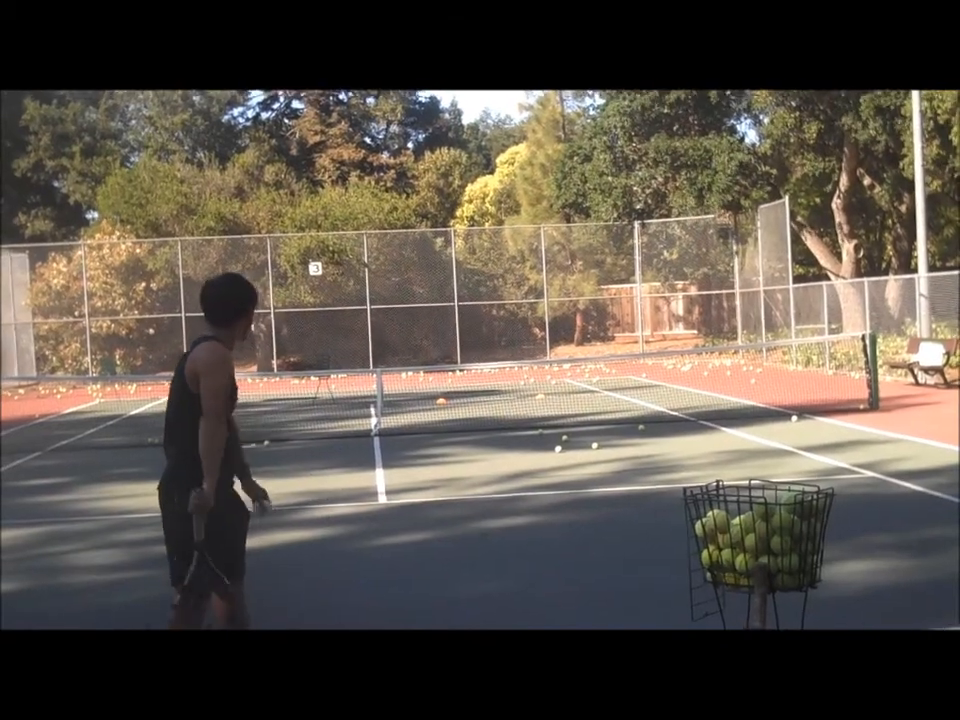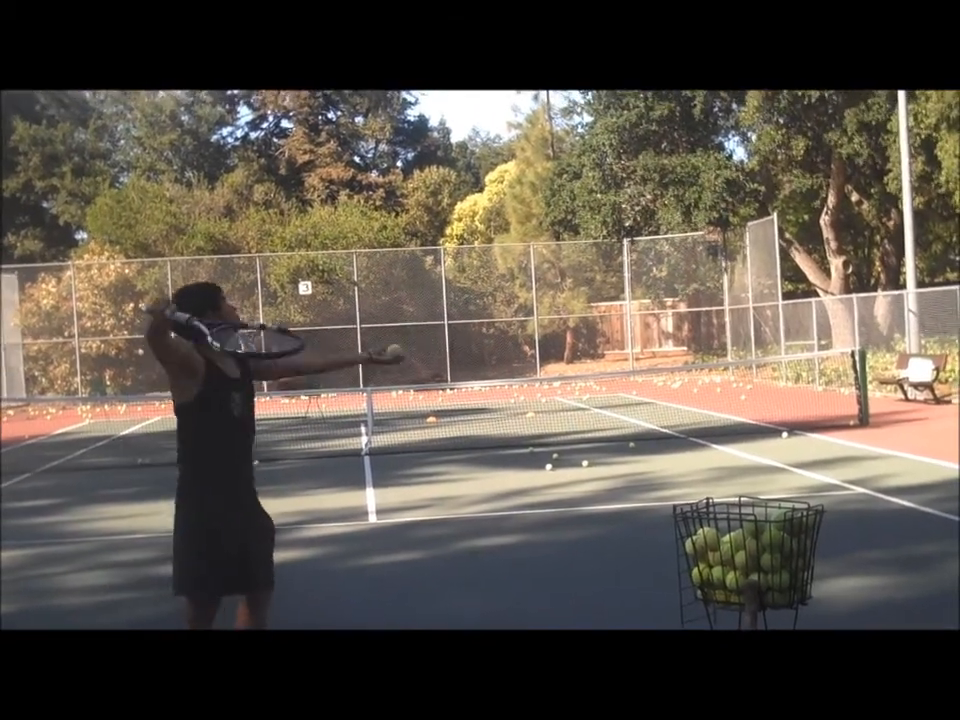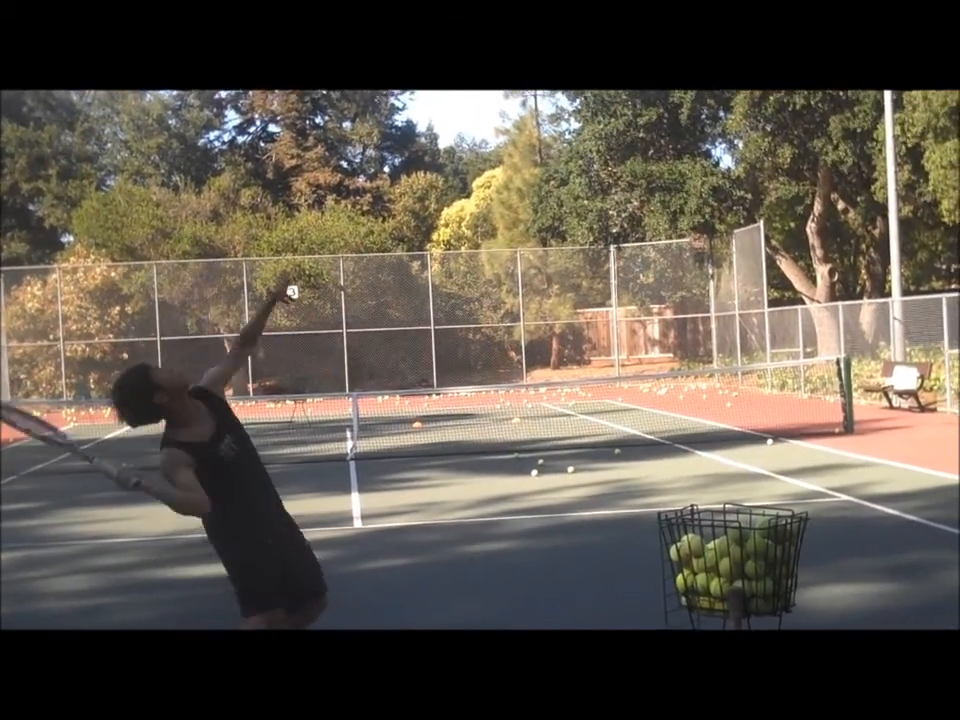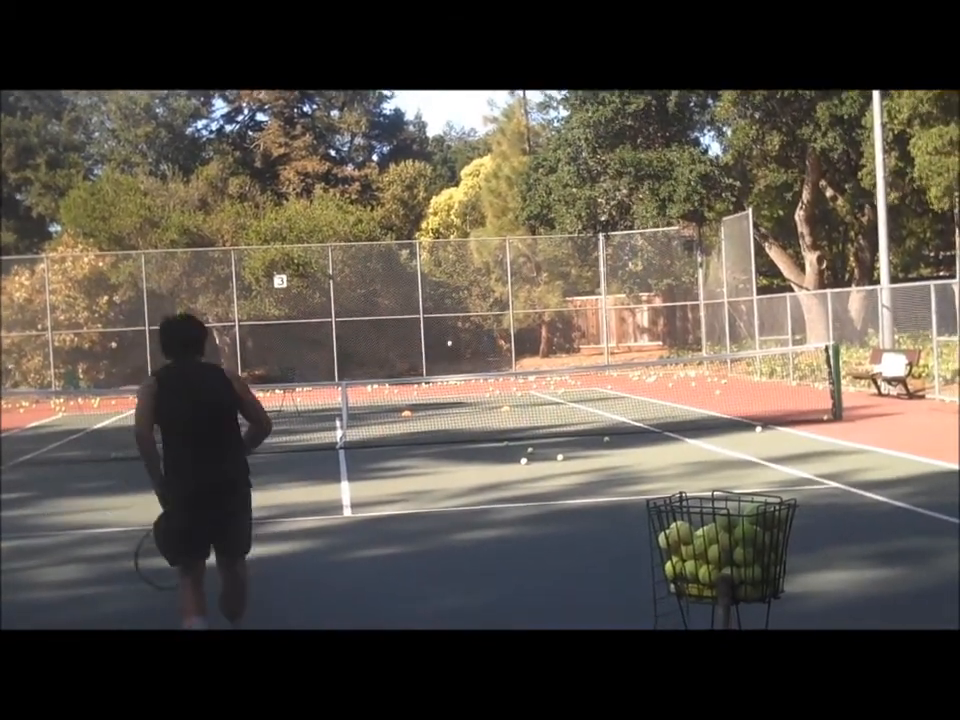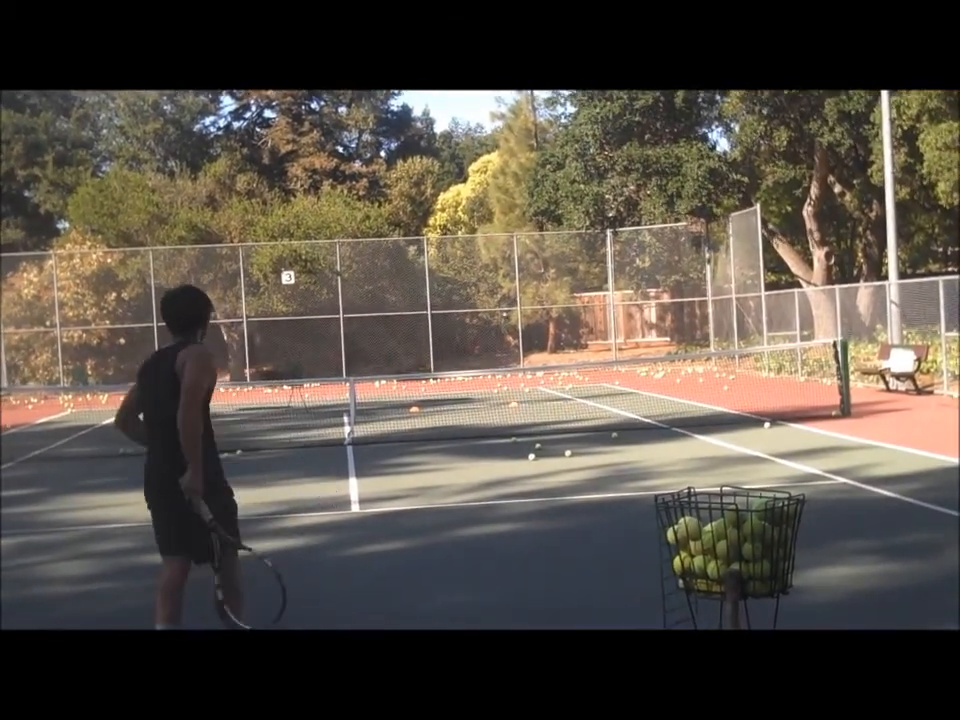
dt=1s
person 1, frame 1
left shoulder: (206, 352)
right shoulder: (214, 355)
left elbow: (225, 425)
right elbow: (211, 421)
left wrist: (247, 480)
right wrist: (211, 485)
left hip: (201, 486)
right hip: (195, 491)
left knee: (228, 579)
person 1, frame 2
left shoulder: (242, 363)
right shoulder: (188, 363)
left elbow: (303, 362)
right elbow: (156, 331)
left wrist: (364, 357)
right wrist: (160, 318)
left hip: (241, 498)
right hip: (203, 505)
left knee: (258, 592)
right knee: (203, 606)
person 1, frame 3
left shoulder: (206, 396)
right shoulder: (175, 454)
left elbow: (238, 352)
right elbow: (200, 505)
left wrist: (269, 306)
right wrist: (149, 485)
left hip: (272, 522)
right hip: (238, 537)
left knee: (310, 603)
right knee: (265, 620)
person 1, frame 4
left shoulder: (155, 384)
right shoulder: (227, 378)
left elbow: (143, 431)
right elbow: (263, 424)
left wrist: (159, 482)
left hip: (184, 487)
right hip: (231, 483)
left knee: (190, 573)
right knee: (232, 565)
left ankle: (195, 626)
right ankle: (233, 626)
person 1, frame 5
left shoulder: (150, 365)
right shoulder: (196, 355)
left elbow: (124, 420)
right elbow: (188, 412)
right wrist: (195, 468)
left hip: (157, 475)
right hip: (194, 478)
left knee: (175, 560)
right knee: (225, 555)
left ankle: (165, 627)
